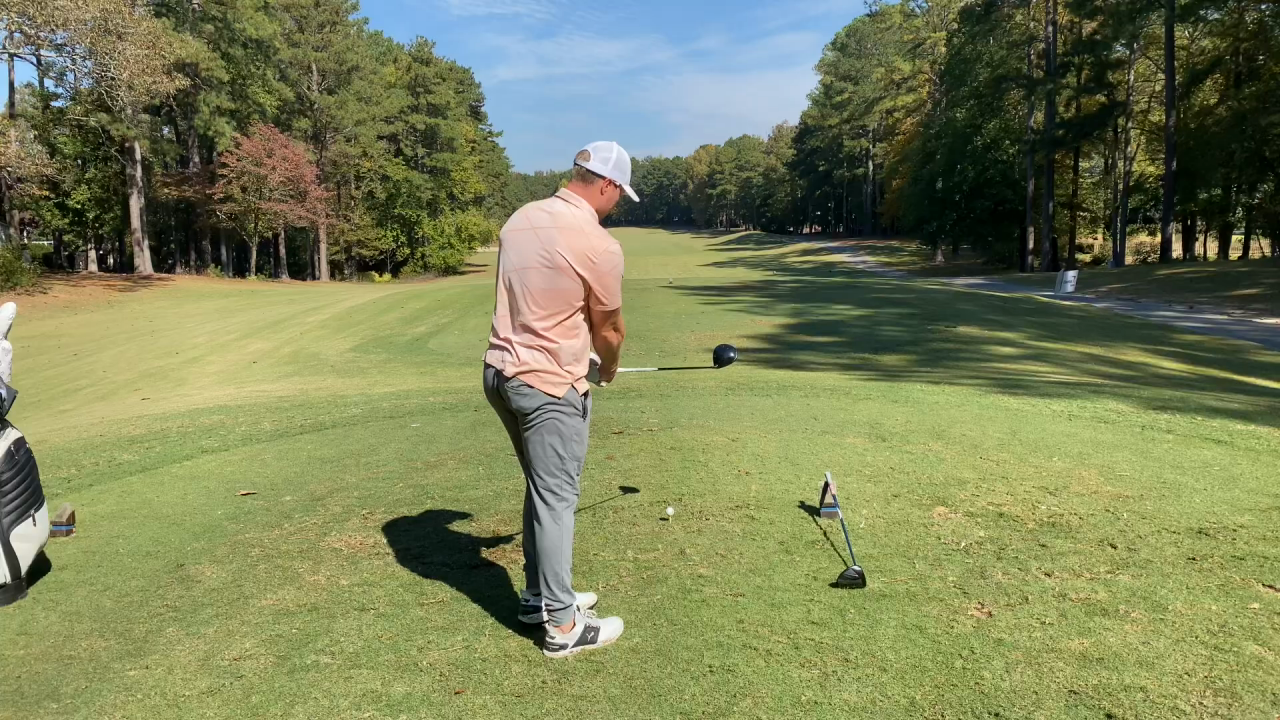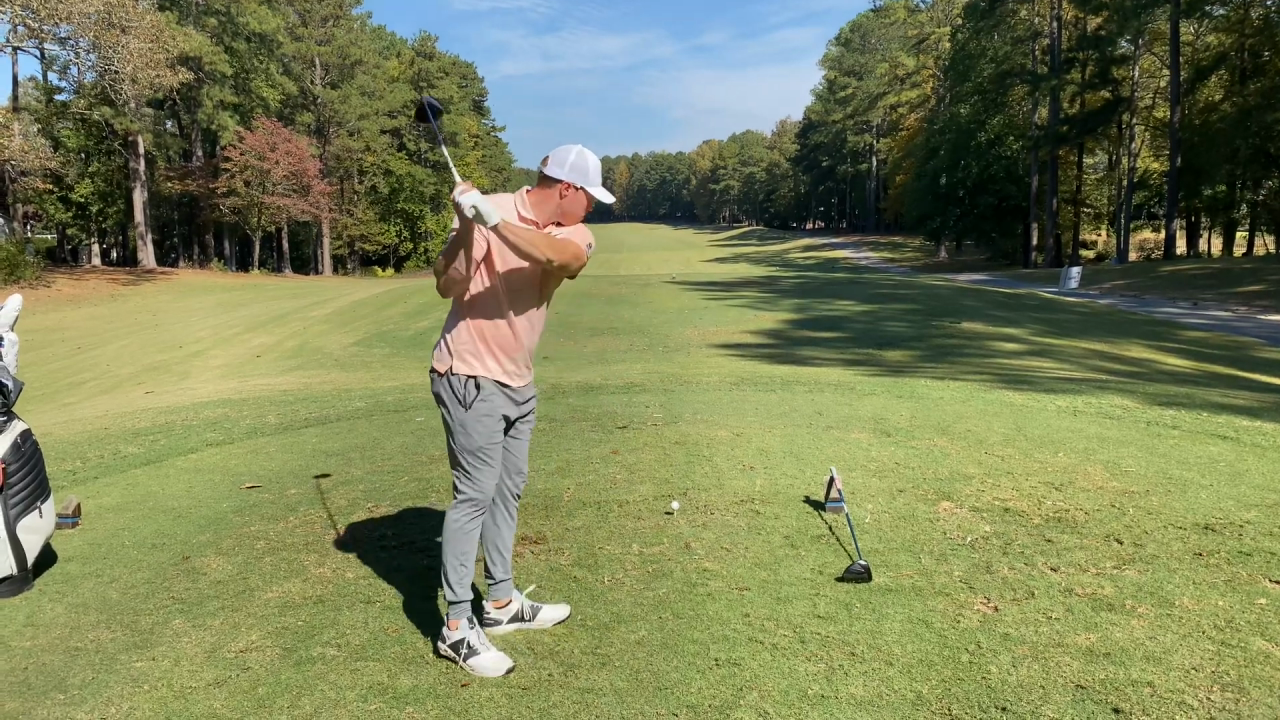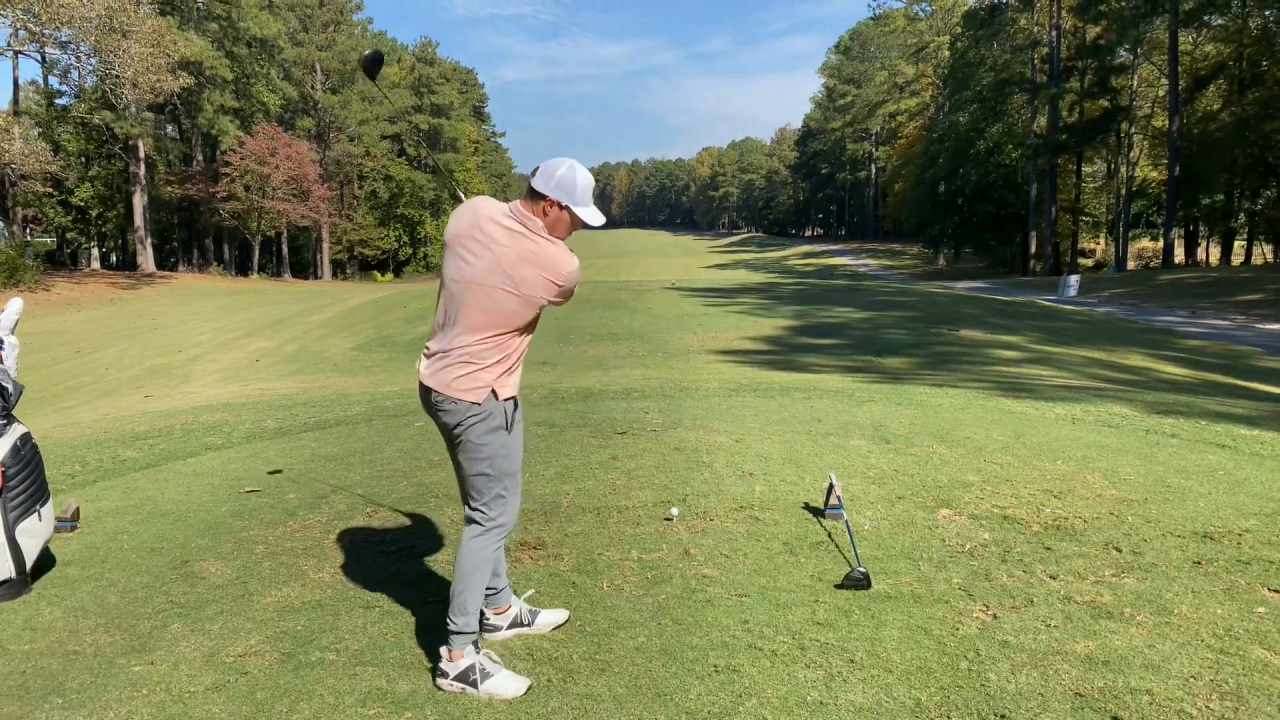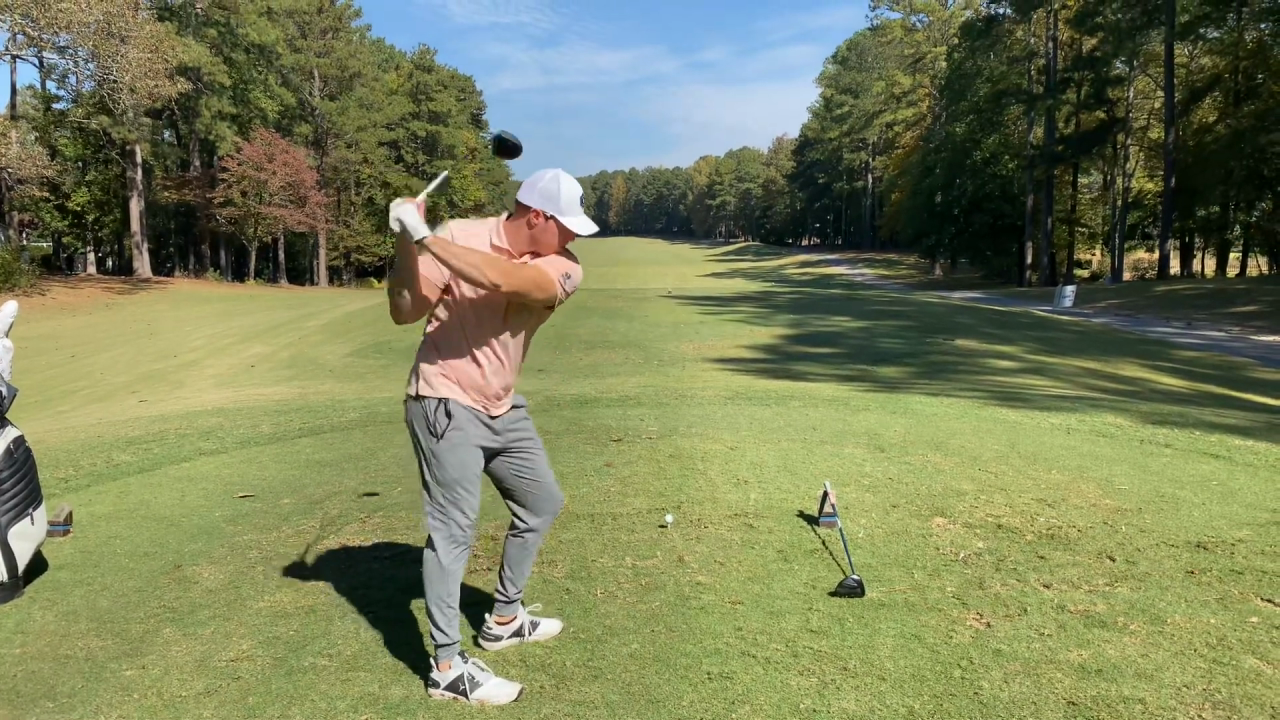
dt=1s
person 1, frame 1
left shoulder: (521, 218)
right shoulder: (599, 246)
right elbow: (608, 328)
right wrist: (609, 364)
left hip: (503, 373)
right hip: (550, 386)
left knee: (543, 488)
right knee: (557, 499)
left ankle: (538, 593)
right ankle: (564, 625)
person 1, frame 2
left shoulder: (575, 235)
right shoulder: (481, 208)
left elbow: (556, 256)
right elbow: (447, 286)
left wrist: (498, 222)
right wrist: (469, 229)
left hip: (519, 381)
right hip: (469, 376)
left knee: (507, 489)
right knee: (475, 492)
left ankle: (502, 602)
right ankle: (456, 626)
person 1, frame 3
left shoulder: (470, 212)
right shoulder: (560, 266)
left hip: (443, 381)
right hip: (482, 398)
left knee: (489, 505)
right knee: (493, 515)
left ankle: (499, 607)
right ankle: (459, 656)
person 1, frame 4
left shoulder: (563, 270)
right shoulder: (458, 237)
left elbow: (507, 281)
right elbow: (404, 311)
left wrist: (423, 236)
right wrist: (409, 245)
left hip: (503, 407)
right hip: (443, 406)
left knee: (541, 502)
right knee: (452, 528)
left ankle: (505, 614)
right ankle: (447, 664)
